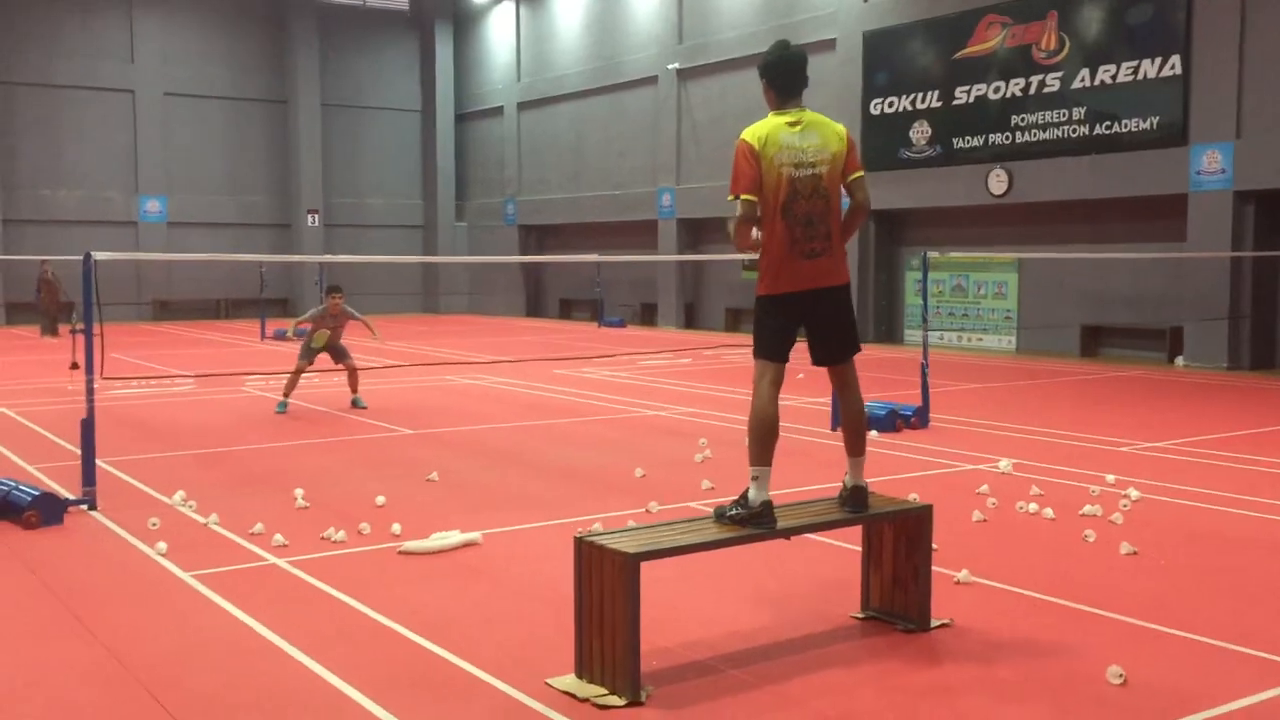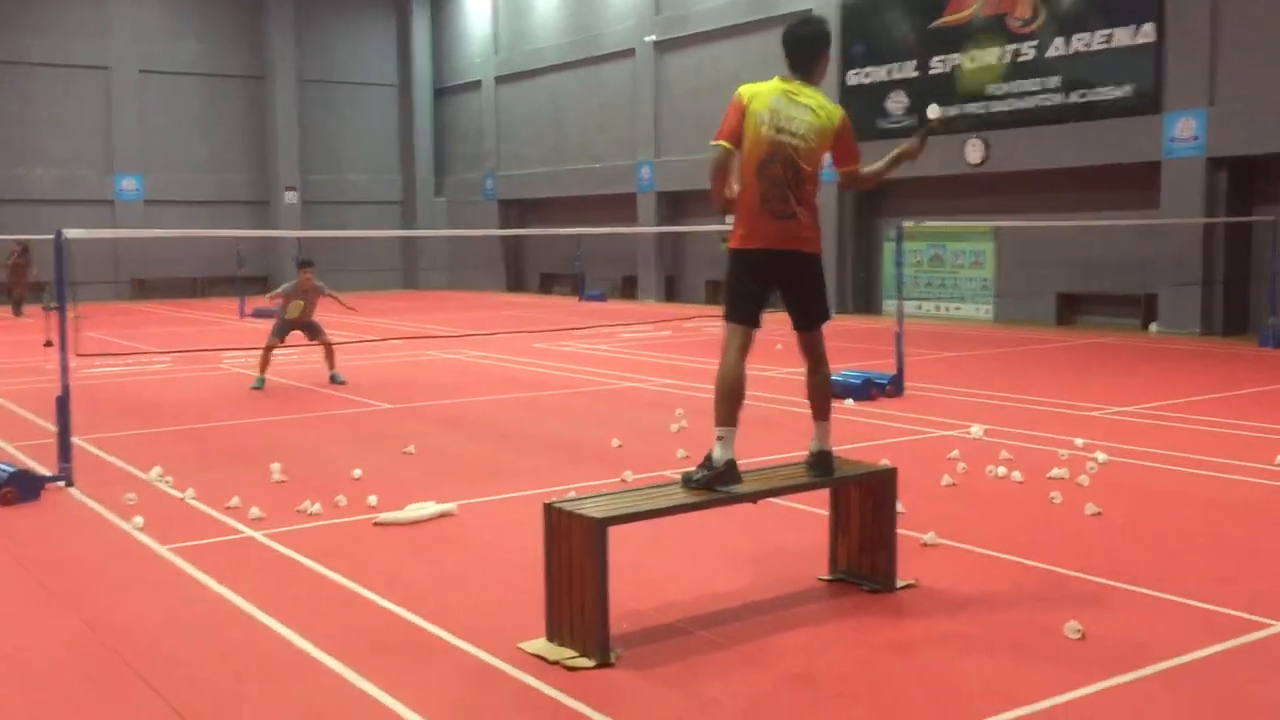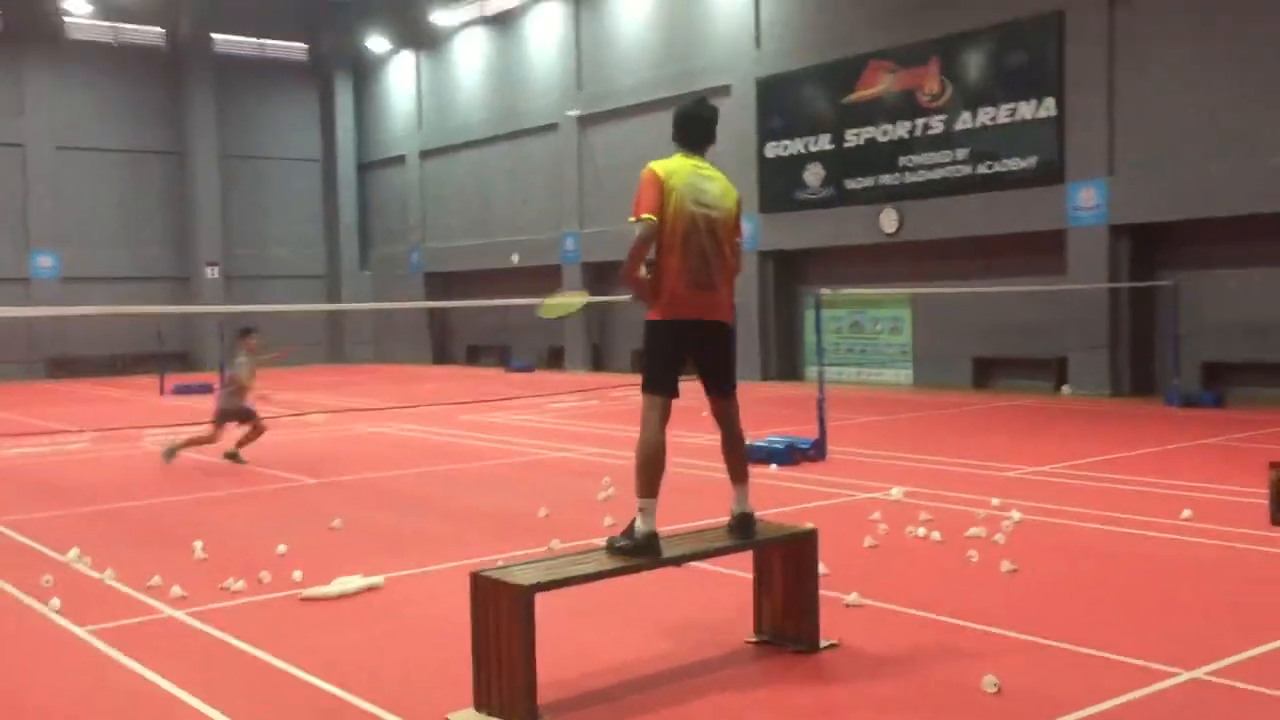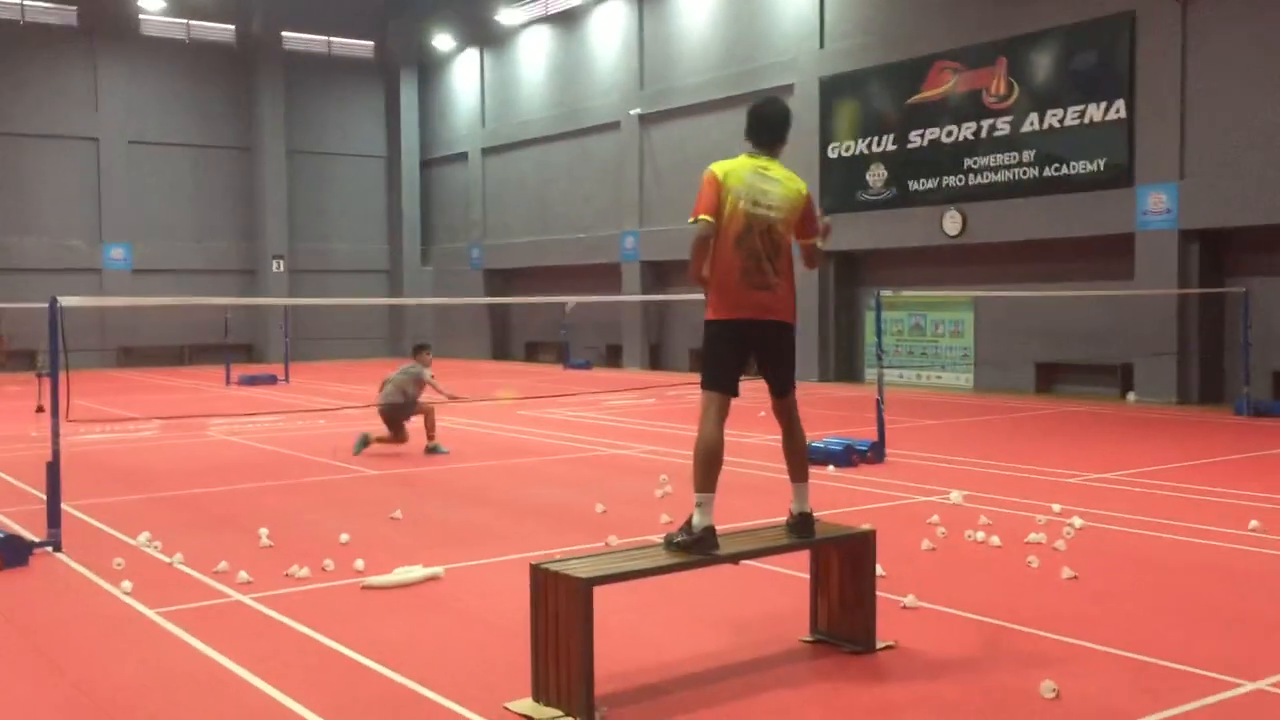
dt=0.5s
person 1, frame 1
left shoulder: (754, 139)
right shoulder: (837, 134)
left elbow: (747, 216)
right elbow: (862, 204)
left wrist: (744, 242)
left hip: (778, 283)
right hip: (831, 280)
left knee: (767, 381)
right knee: (846, 380)
left ankle: (757, 497)
right ankle: (856, 484)
person 1, frame 2
left shoulder: (748, 96)
right shoulder: (832, 115)
left elbow: (721, 162)
right elbow: (855, 180)
left wrist: (723, 198)
right wrist: (901, 155)
left hip: (751, 242)
right hip: (802, 247)
left knee: (736, 344)
right knee: (813, 347)
left ankle: (723, 456)
right ankle: (822, 450)
person 1, frame 3
left shoulder: (659, 172)
right shoulder: (728, 188)
left elbow: (647, 233)
right elbow: (734, 262)
left wrist: (633, 275)
left hip: (671, 312)
right hip: (717, 315)
left knee: (655, 414)
right knee: (727, 414)
left ankle: (644, 526)
right ankle: (742, 511)
person 1, frame 4
left shoulder: (720, 173)
right shoulder: (797, 188)
left elbow: (703, 234)
right elbow: (812, 259)
left wrist: (699, 275)
right wrist: (820, 235)
left hip: (728, 311)
right hip: (778, 314)
left knee: (713, 411)
right knee: (787, 411)
left ankle: (702, 523)
right ankle: (802, 512)
